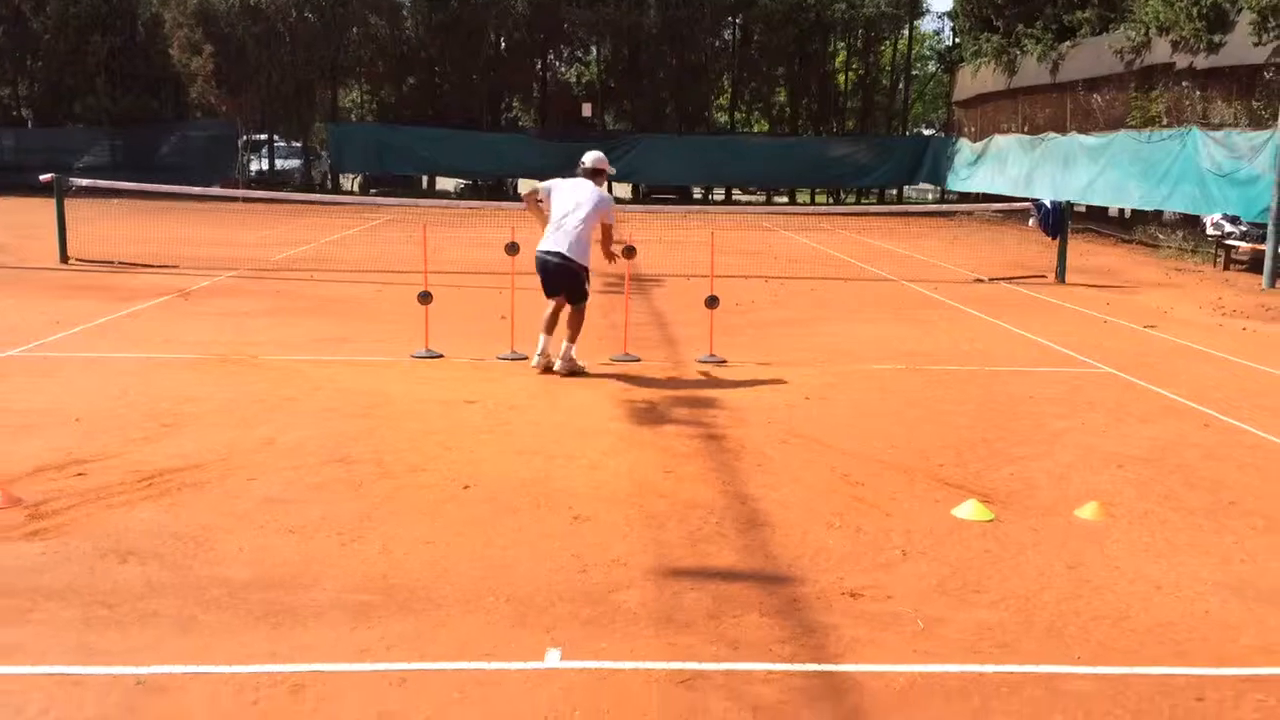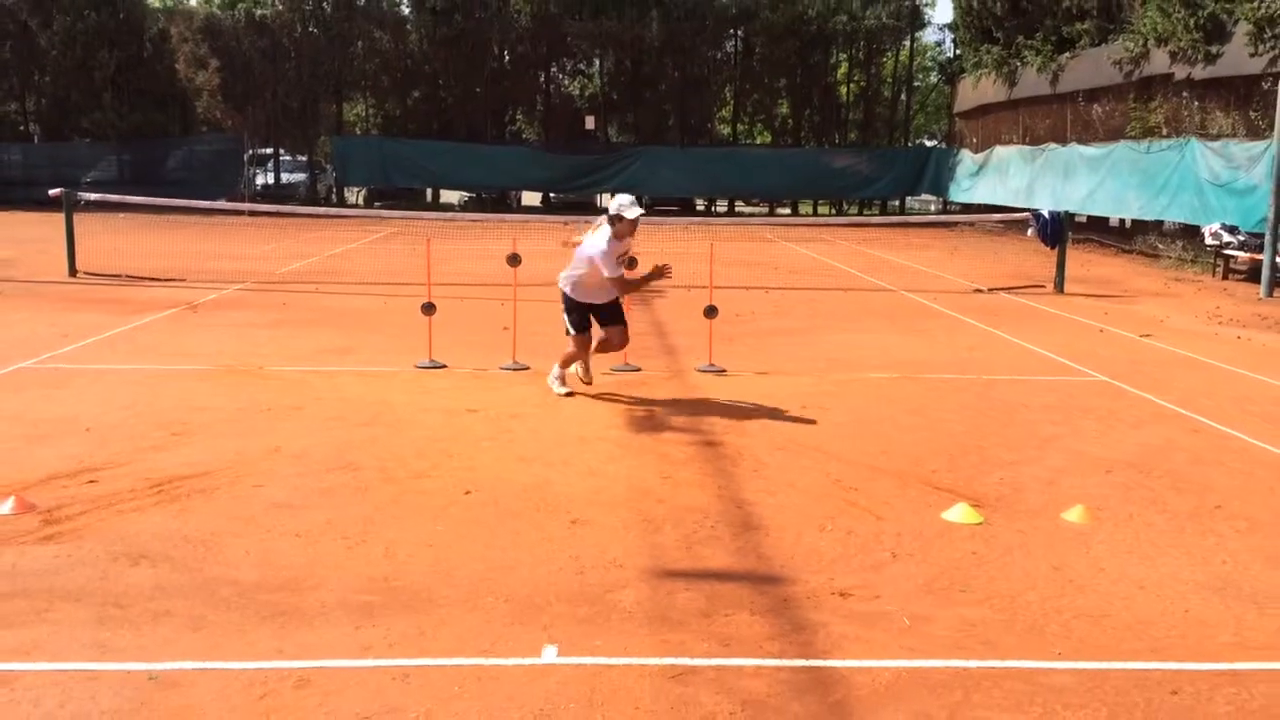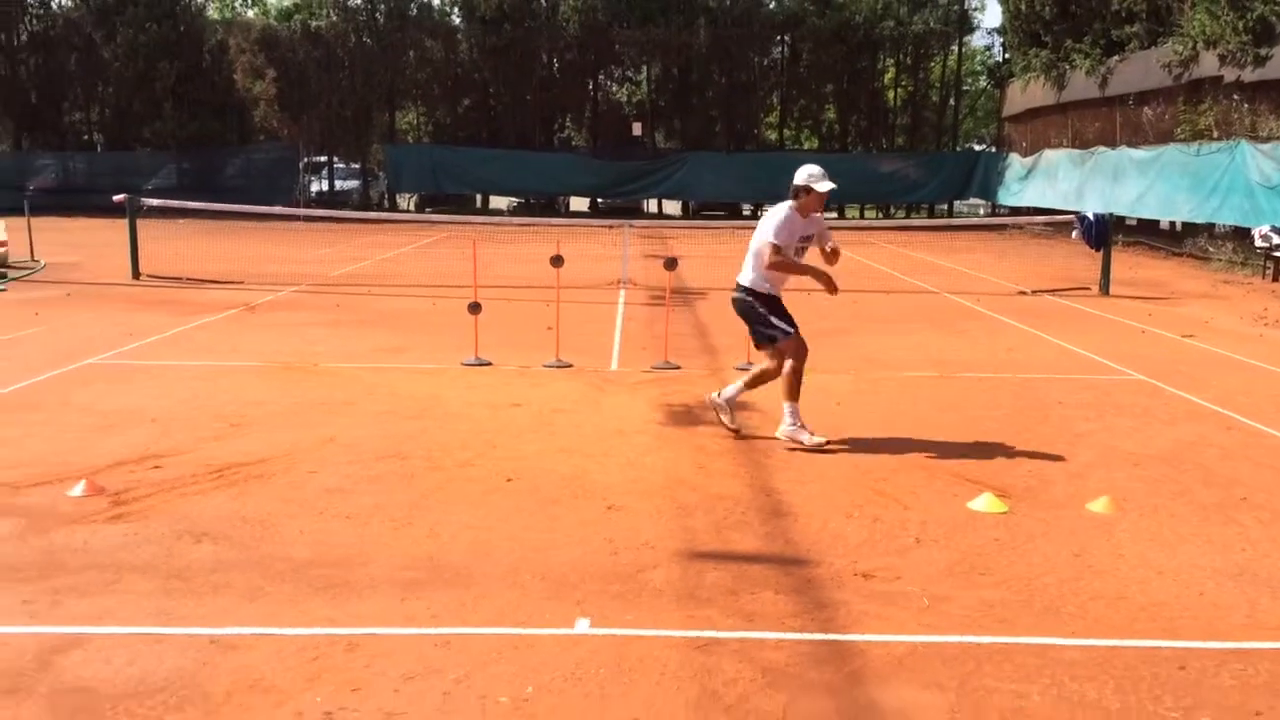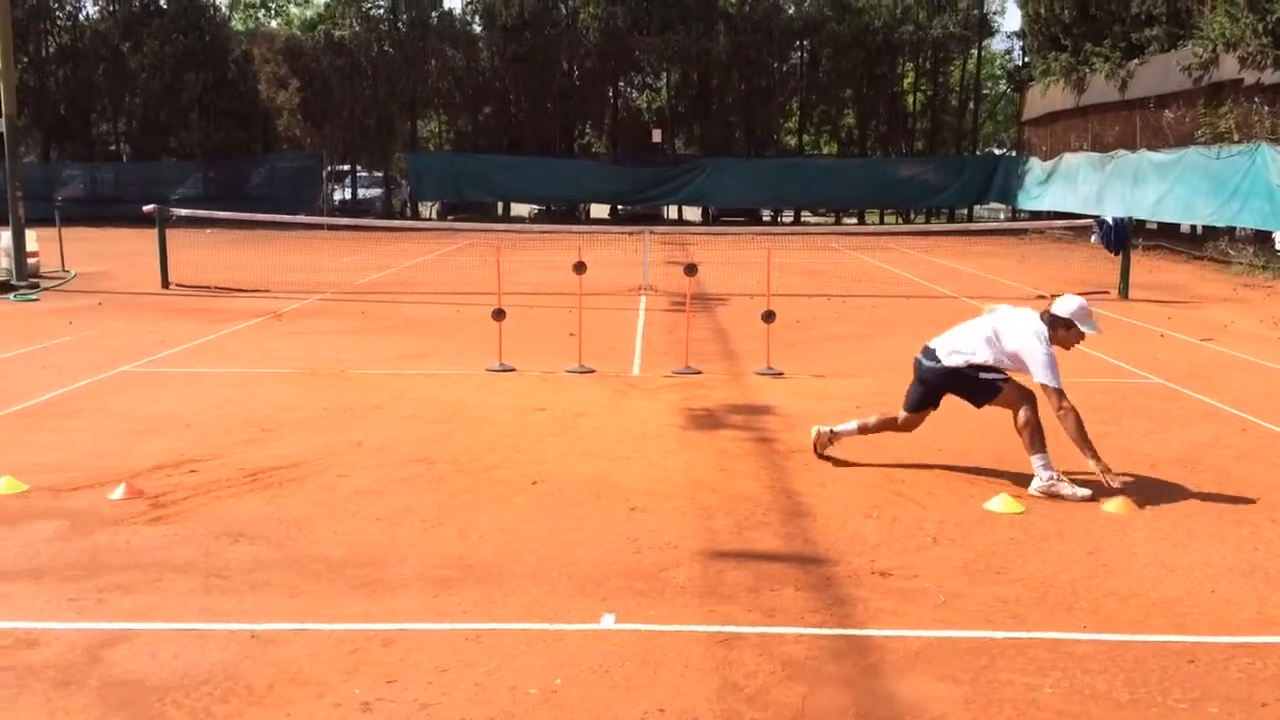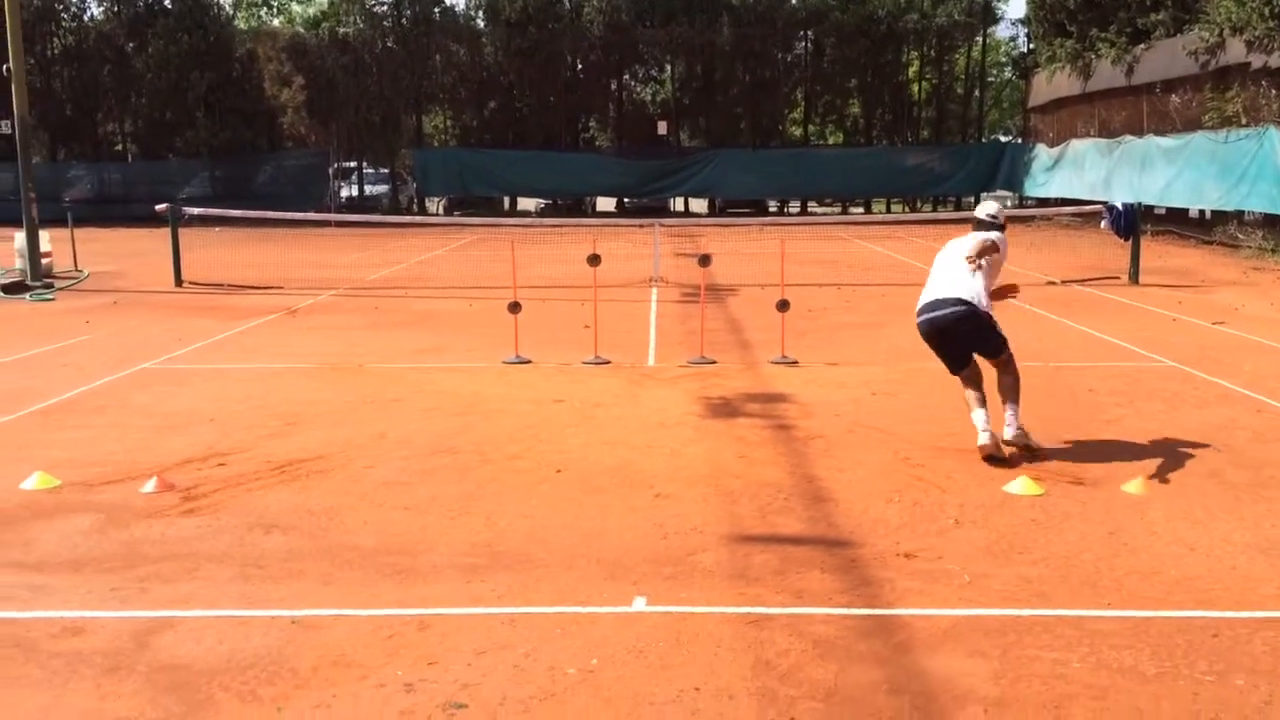
dt=0.5s
person 1, frame 1
left shoulder: (559, 184)
right shoulder: (605, 198)
left elbow: (527, 196)
right elbow: (606, 236)
left wrist: (546, 218)
right wrist: (607, 251)
left hip: (546, 253)
right hip: (574, 260)
left knee: (556, 302)
right knee: (578, 307)
left ankle: (541, 355)
right ankle: (565, 359)
person 1, frame 2
left shoulder: (617, 226)
right shoulder: (602, 248)
left elbow: (601, 221)
right elbow: (625, 289)
left wrist: (583, 241)
right wrist: (651, 277)
left hip: (605, 292)
right hip: (576, 293)
left knee: (619, 341)
right knee: (581, 347)
left ankle: (584, 358)
right ankle: (557, 375)
person 1, frame 3
left shoulder: (814, 220)
right shoulder: (781, 216)
left elbow: (829, 253)
right elbow: (772, 261)
left wrist: (831, 253)
right wrist: (815, 272)
left hip: (767, 295)
right hip: (753, 293)
left knee: (777, 363)
right knee: (797, 350)
left ankle: (724, 398)
right ankle: (791, 424)
person 1, frame 4
left shoulder: (1027, 316)
right shoulder: (1039, 346)
left elbow: (989, 314)
right elbow: (1062, 407)
right wrist: (1093, 459)
left hip: (930, 357)
right hip: (948, 364)
left knee: (905, 421)
right knee: (1024, 400)
left ankle: (831, 433)
right ankle: (1045, 478)
person 1, frame 5
left shoulder: (951, 246)
right shoulder: (996, 239)
right elbow: (982, 245)
left wrist: (990, 296)
right wrist: (975, 258)
left hip: (926, 315)
right hip: (962, 309)
left knee: (971, 377)
right knee: (1005, 363)
left ankle: (985, 435)
right ankle: (1012, 428)
